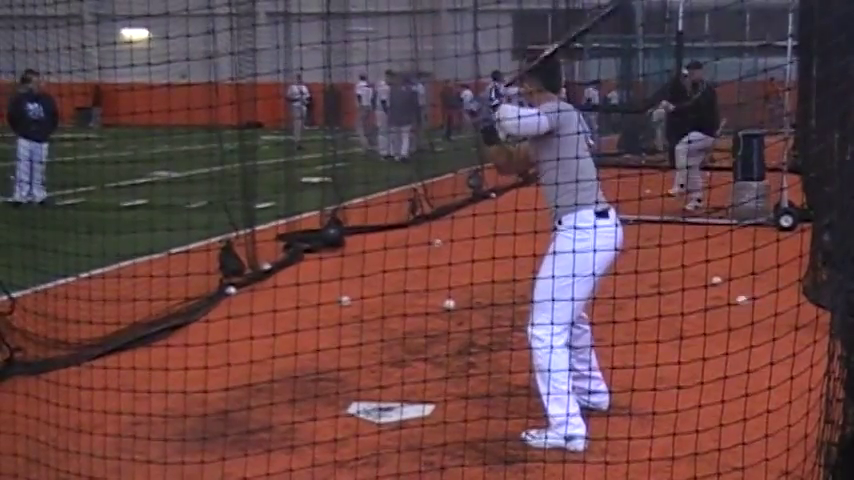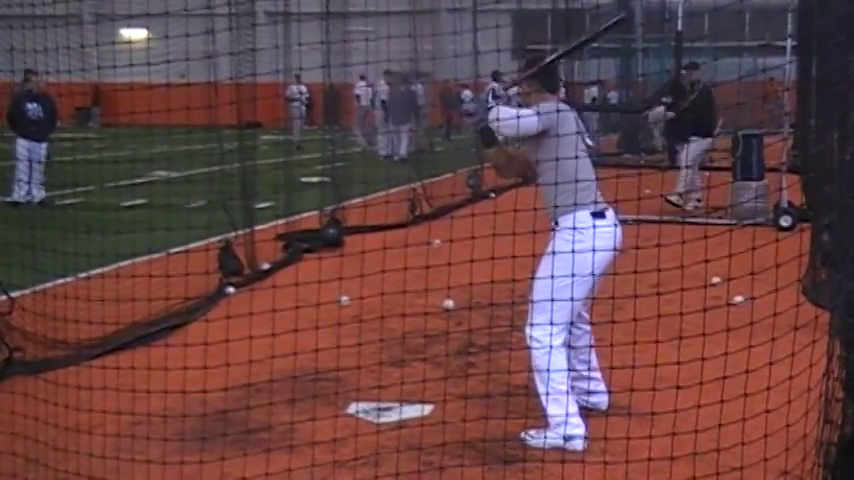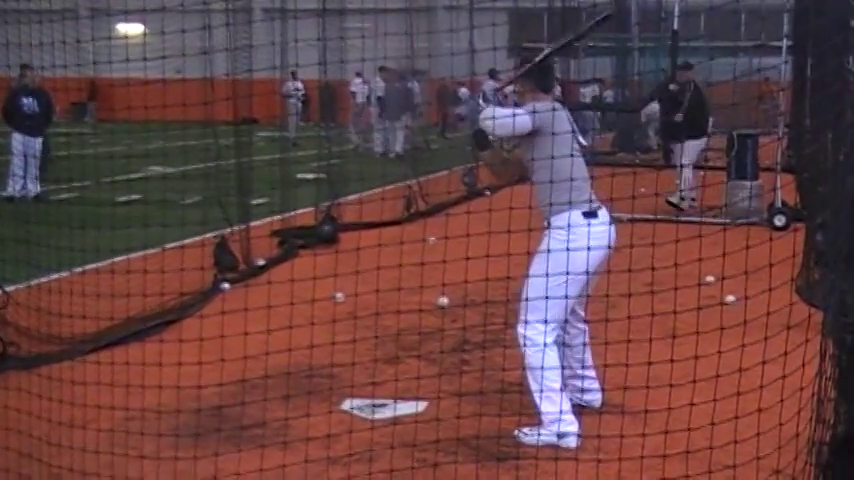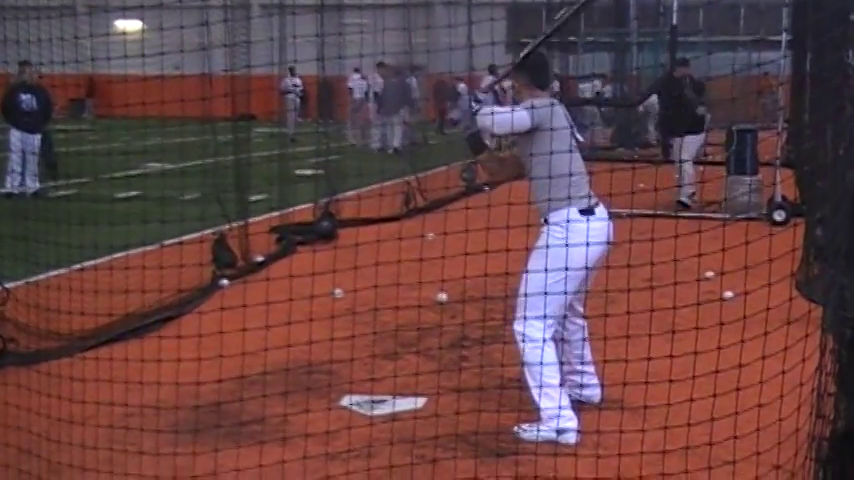
dt=0.1s
person 1, frame 1
left shoulder: (557, 113)
right shoulder: (548, 125)
left elbow: (514, 121)
right elbow: (509, 164)
left wrist: (497, 103)
right wrist: (487, 129)
left hip: (581, 231)
right hip: (600, 227)
left knee: (545, 330)
right knee: (571, 317)
left ankle: (566, 427)
right ankle: (591, 391)
person 1, frame 2
left shoulder: (553, 113)
right shoulder: (547, 124)
left elbow: (510, 122)
right elbow: (509, 166)
left wrist: (493, 107)
right wrist: (485, 131)
left hip: (579, 231)
right hip: (599, 226)
left knee: (544, 330)
right knee: (571, 317)
left ankle: (565, 427)
right ankle: (590, 391)
person 1, frame 3
left shoulder: (543, 112)
right shoulder: (545, 123)
left elbow: (500, 123)
right elbow: (505, 171)
left wrist: (482, 111)
right wrist: (478, 137)
left hip: (571, 231)
right hip: (594, 226)
left knee: (534, 329)
right knee: (568, 315)
left ankle: (558, 425)
right ankle: (583, 388)
person 1, frame 4
left shoulder: (542, 109)
right shoulder: (541, 120)
left elbow: (499, 121)
right elbow: (501, 171)
left wrist: (478, 110)
right wrist: (473, 139)
left hip: (568, 227)
right hip: (592, 222)
left knee: (532, 326)
right knee: (567, 311)
left ankle: (557, 421)
right ankle: (583, 384)
person 2, frame 1
left shoulder: (705, 88)
right shoulder: (694, 88)
left elbow: (695, 104)
right elbow: (689, 106)
left wrist: (674, 107)
left hip: (705, 132)
right hip: (697, 131)
left knee: (680, 149)
right knee: (692, 166)
left ankle: (680, 186)
right ankle: (696, 200)
person 2, frame 2
left shoulder: (701, 88)
right shoulder: (692, 89)
left elbow: (691, 104)
left wrist: (675, 113)
left hip: (703, 134)
right hip: (694, 134)
left knee: (686, 161)
right knee: (691, 166)
left ankle: (679, 194)
right ankle: (696, 200)
person 2, frame 3
left shoulder: (691, 87)
right shoulder: (684, 87)
left elbow: (688, 100)
left wrist: (680, 114)
left hip: (697, 135)
right hip: (686, 135)
left knee: (686, 164)
right knee: (683, 166)
left ankle: (680, 198)
right ankle: (691, 198)
person 2, frame 4
left shoulder: (687, 82)
right shoulder: (676, 83)
left elbow: (690, 95)
left wrist: (699, 107)
left hip: (694, 130)
right hip: (681, 131)
left knee: (685, 161)
right knee: (681, 162)
left ankle: (686, 195)
right ankle: (689, 194)
person 3, frame 1
left shoulder: (47, 99)
right shoulder: (20, 98)
left elbow: (55, 118)
right elbow: (11, 116)
left wrist: (48, 132)
right wrist: (18, 131)
left hip: (41, 140)
right hip: (24, 138)
left knee: (39, 168)
right knee: (23, 167)
left ankle: (38, 195)
right ankle: (20, 196)
person 3, frame 2
left shoulder: (47, 99)
right shoulder: (19, 98)
left elbow: (54, 118)
right elbow: (10, 116)
left wrist: (47, 132)
right wrist: (17, 131)
left hip: (40, 139)
right hip: (23, 138)
left knee: (38, 168)
right knee: (22, 167)
left ankle: (37, 195)
right ankle: (19, 196)
person 3, frame 3
left shoulder: (42, 94)
right shoulder: (15, 93)
left elbow: (49, 112)
right elbow: (6, 110)
left wrist: (43, 128)
right wrist: (13, 125)
left hip: (36, 134)
right hip: (18, 133)
left knee: (33, 162)
right knee: (16, 161)
left ankle: (32, 190)
right ankle: (13, 191)
person 3, frame 4
left shoulder: (41, 91)
right shoulder: (13, 89)
left elbow: (48, 109)
right elbow: (5, 107)
left wrist: (42, 125)
right wrist: (11, 122)
left hip: (34, 130)
right hip: (17, 129)
left knee: (32, 159)
right knee: (15, 158)
left ankle: (31, 186)
right ankle: (12, 187)
